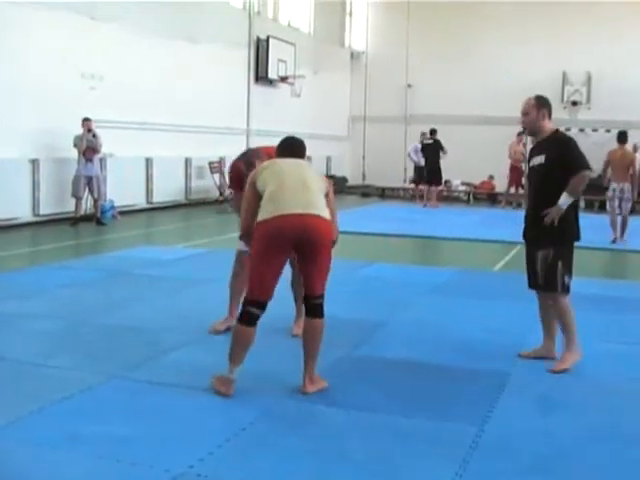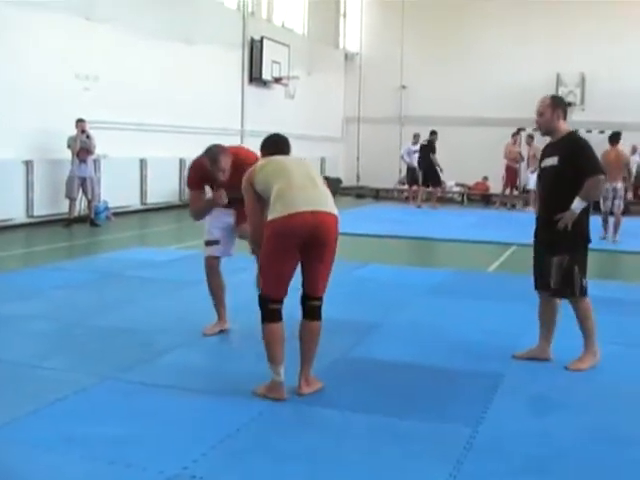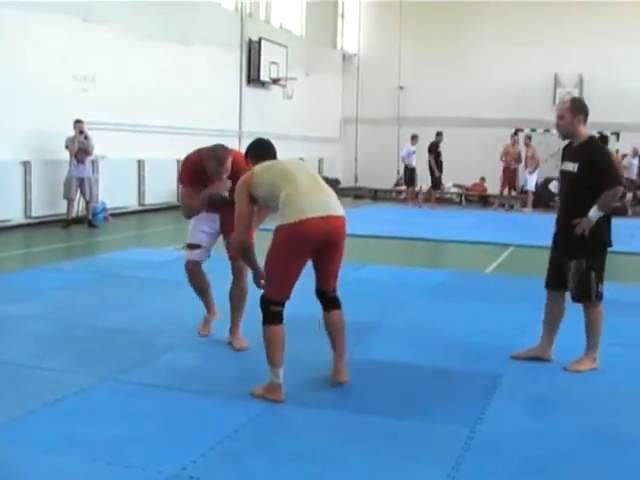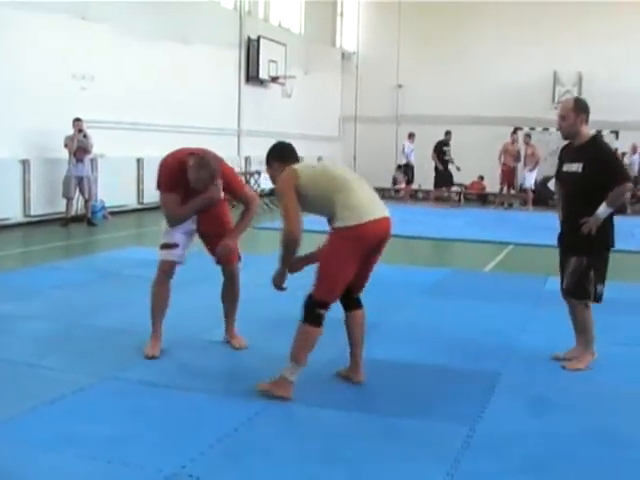
dt=0.4s
person 1, frame 1
left shoulder: (562, 142)
right shoulder: (535, 148)
left elbow: (583, 174)
left wrist: (561, 206)
left hip: (557, 229)
right hip: (536, 228)
left knee: (556, 290)
right knee: (542, 290)
left ankle: (571, 348)
right ankle: (548, 345)
person 1, frame 2
left shoulder: (577, 145)
right shoulder: (548, 149)
left elbow: (596, 178)
left wrist: (574, 210)
left hip: (569, 233)
right hip: (546, 231)
left knee: (576, 294)
right knee: (545, 291)
left ankle: (591, 352)
right ankle: (543, 347)
person 1, frame 3
left shoulder: (597, 152)
right shoulder: (568, 150)
left elbow: (615, 189)
left wrist: (592, 217)
right wrist: (563, 214)
left hip: (589, 237)
right hip: (565, 234)
left knee: (590, 298)
right knee: (555, 290)
left ankle: (591, 356)
right ankle: (544, 347)
person 1, frame 4
left shoulder: (601, 151)
right shoulder: (566, 151)
left elbow: (624, 186)
left wrist: (600, 215)
left hip: (592, 237)
right hip: (569, 233)
left knee: (579, 297)
right knee: (570, 294)
left ankle: (587, 352)
right ankle: (581, 346)
person 2, frame 1
left shoulder: (261, 171)
right shoulder: (319, 175)
left elbow: (246, 228)
right elbow: (334, 233)
left wrist: (262, 259)
right wrist: (311, 258)
left hip: (276, 221)
right hip: (317, 221)
left knee: (254, 304)
right knee: (315, 301)
left ankle: (229, 379)
right ankle: (310, 378)
person 2, frame 2
left shoulder: (253, 173)
right shoulder: (307, 165)
left elbow: (256, 231)
left wrist: (267, 261)
left hip: (287, 218)
right hip: (326, 216)
left knee: (270, 302)
right knee: (313, 302)
left ankle: (277, 383)
right ankle: (306, 379)
person 2, frame 3
left shoulder: (247, 181)
right shoulder: (296, 166)
left elbow: (240, 240)
left wrist: (256, 270)
left hip: (300, 222)
right hip: (336, 218)
left knee: (272, 304)
right knee: (328, 292)
left ankle: (275, 385)
right ankle: (340, 367)
person 2, frame 4
left shoulder: (285, 180)
right shoulder: (314, 174)
left elbow: (293, 233)
right elbow: (340, 242)
left wrist: (283, 270)
right wrist: (303, 261)
left hip: (356, 223)
right hip: (381, 219)
left knee: (318, 304)
right knee: (349, 294)
left ankle: (285, 381)
right ankle: (355, 368)
person 3, frame 1
right shoulder: (236, 169)
right elbow: (239, 209)
left knee: (296, 260)
right knee: (242, 258)
left ankle: (300, 318)
right ankle: (230, 317)
person 3, frame 2
left shoulder: (248, 161)
right shoulder: (197, 168)
right elbow: (195, 214)
right wrist: (212, 203)
right hip: (221, 209)
right knee: (211, 262)
right ankle: (222, 319)
person 3, frame 3
left shoulder: (242, 166)
right shoulder: (192, 164)
right elbow: (188, 210)
right wrist: (208, 193)
left hip: (236, 209)
right hip: (205, 211)
left knee: (240, 268)
right knee: (191, 265)
left ankle: (235, 331)
right ankle: (210, 311)
person 3, frame 4
left shoulder: (222, 172)
right shoulder: (171, 166)
left elbow: (253, 202)
right elbow: (172, 218)
left wrist: (233, 237)
right wrist: (203, 199)
left hip: (211, 209)
right hip: (179, 212)
left knee: (231, 269)
right knee: (165, 268)
left ankle: (231, 330)
right ankle: (155, 337)
